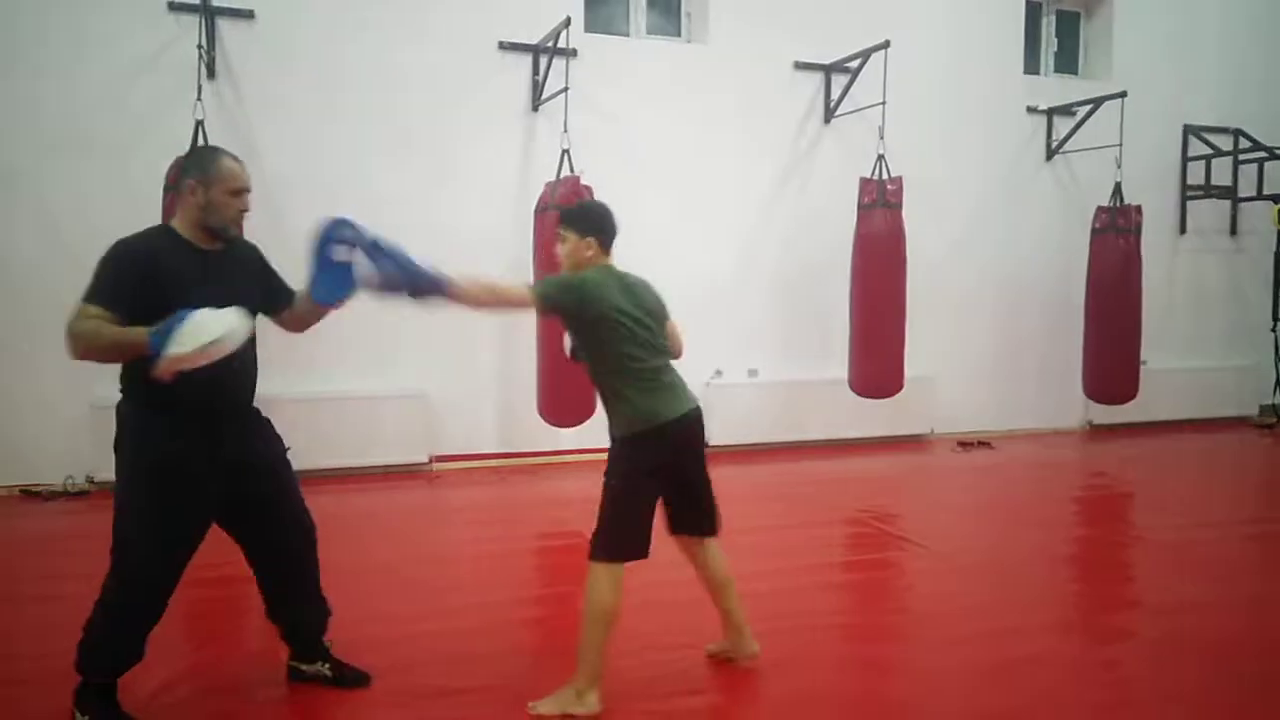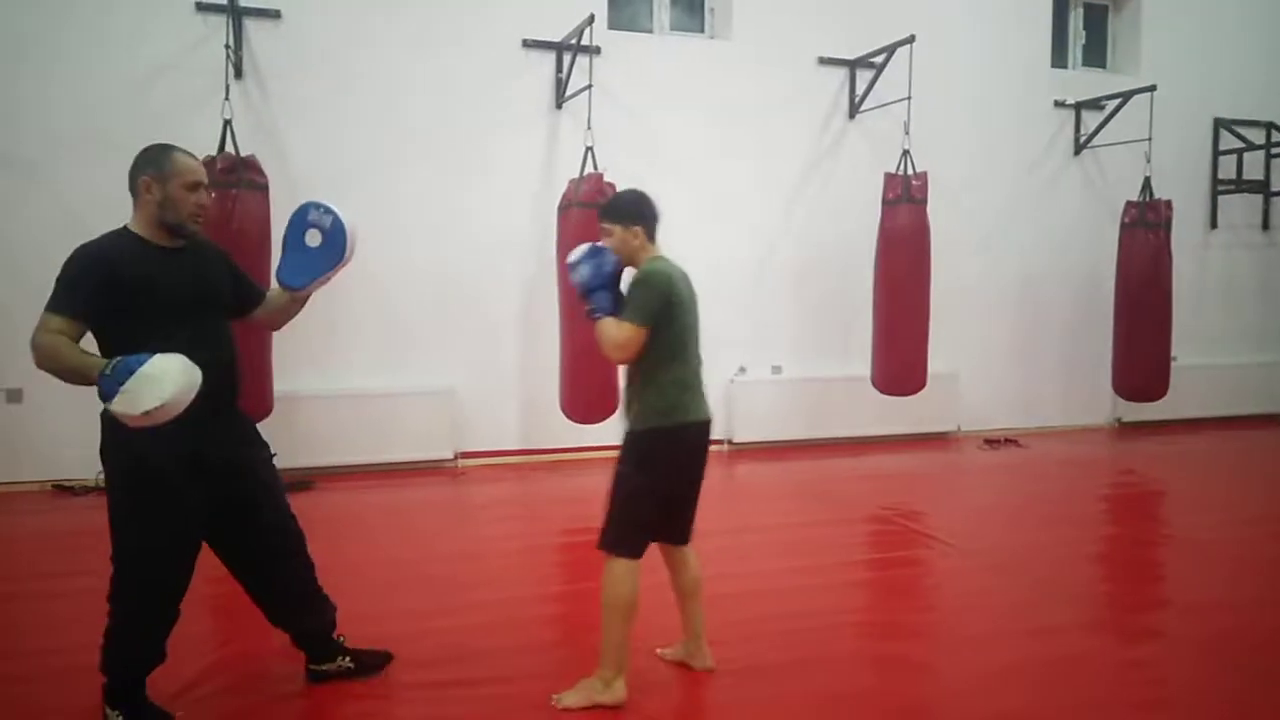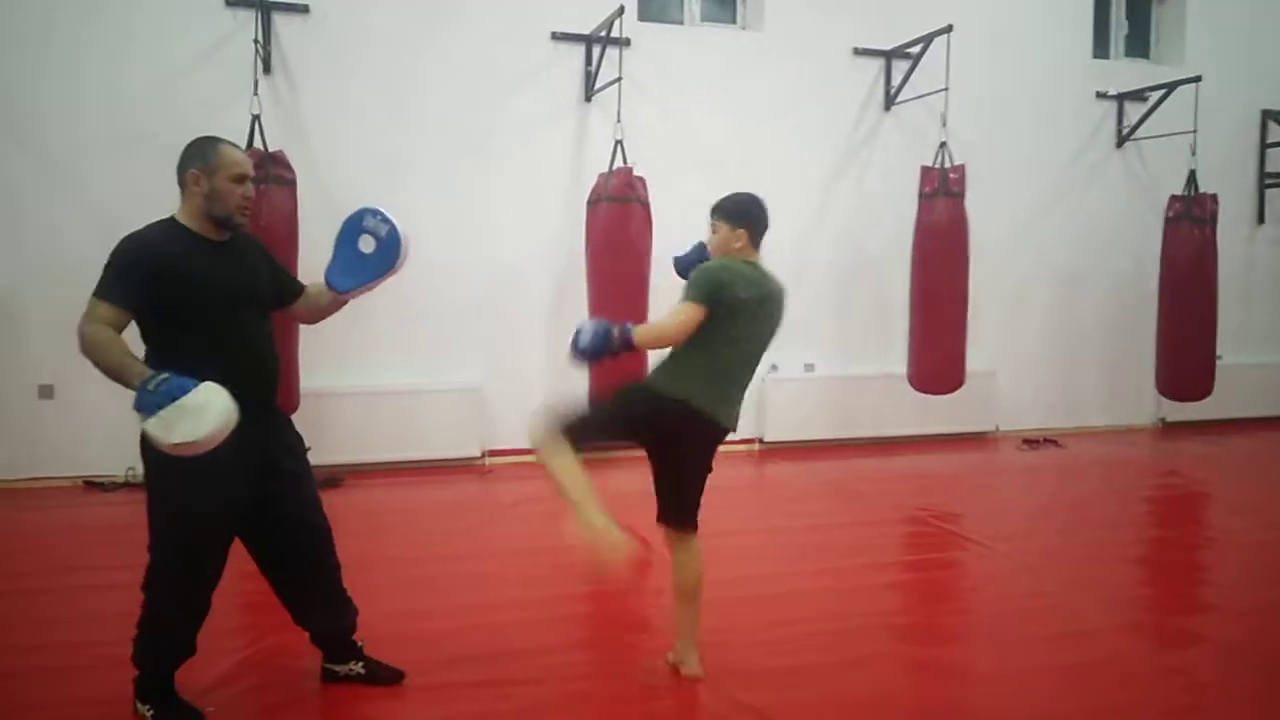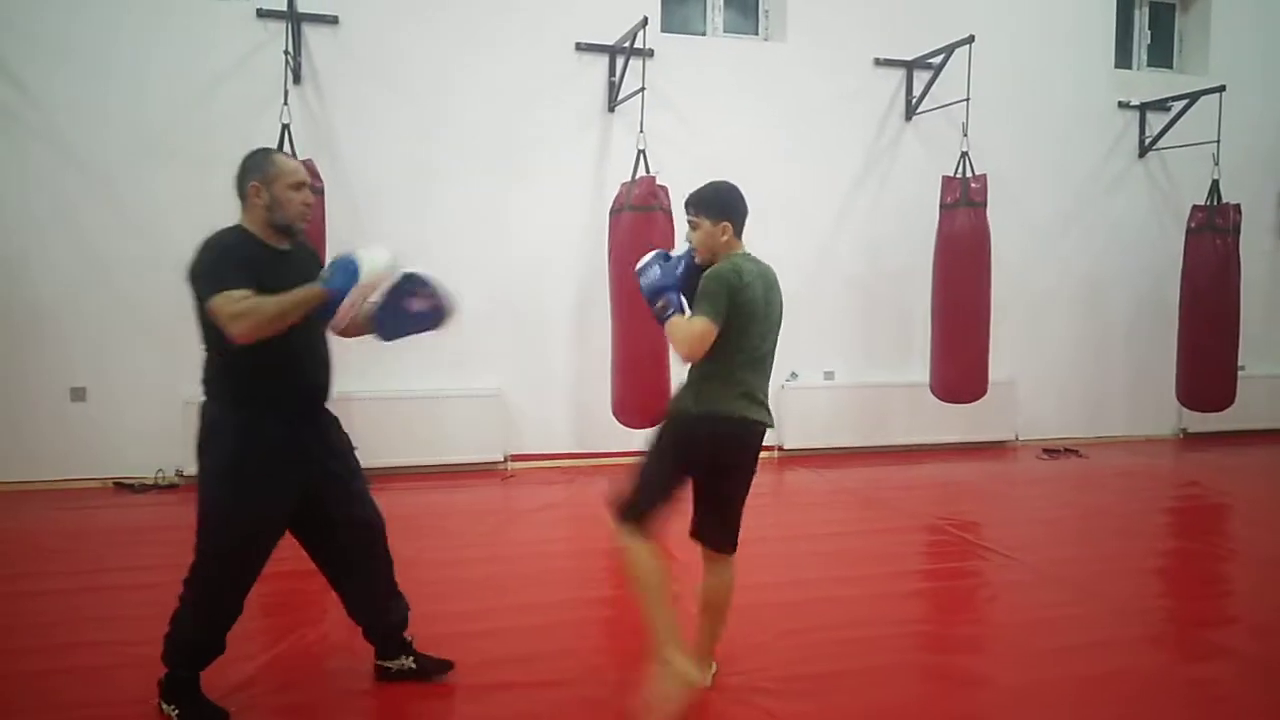
dt=0.5s
person 1, frame 1
left shoulder: (243, 257)
right shoulder: (139, 256)
left elbow: (296, 314)
right elbow: (82, 335)
left wrist: (330, 287)
right wrist: (151, 338)
left hip: (240, 431)
right hip: (163, 441)
left knee: (290, 537)
right knee: (144, 569)
left ankle: (309, 653)
person 1, frame 2
left shoulder: (207, 256)
right shoulder: (100, 260)
left elbow: (267, 314)
right elbow: (47, 343)
right wrist: (105, 373)
left hip: (226, 434)
right hip: (149, 446)
left knee: (276, 542)
right knee: (150, 572)
left ankle: (324, 650)
person 1, frame 3
left shoulder: (249, 249)
right shoulder: (148, 251)
left elbow: (305, 305)
right elbow: (94, 330)
right wrist: (146, 379)
left hip: (264, 428)
left knee: (307, 541)
right knee: (185, 564)
left ankle: (340, 652)
person 1, frame 4
left shoulder: (301, 253)
right shoulder: (224, 253)
left elbow: (342, 319)
right elbow: (241, 325)
right wrist: (324, 289)
left hip: (311, 428)
right hip: (246, 437)
left knee: (360, 535)
right knee: (225, 565)
left ankle: (393, 650)
person 2, frame 1
left shoulder: (580, 288)
right shoulder: (642, 288)
left elbow: (499, 295)
left wrist: (428, 282)
left hip: (646, 436)
right hip: (686, 420)
left knee: (607, 561)
right knee: (698, 538)
right ankle: (740, 639)
person 2, frame 2
left shoulder: (649, 280)
right shoulder: (672, 276)
left elbow: (619, 349)
left wrist: (598, 298)
right wrist: (610, 294)
left hip: (658, 431)
right hip: (692, 424)
left knee: (621, 553)
right knee: (676, 542)
left ankle: (608, 680)
right ankle: (695, 646)
person 2, frame 3
left shoulder: (714, 272)
right shoulder: (777, 293)
left elbow: (674, 330)
left wrist: (618, 337)
left hip: (666, 401)
right hip: (709, 420)
left knee: (553, 439)
right knee: (682, 531)
left ankle: (602, 527)
right ankle: (687, 652)
person 2, frame 4
left shoulder: (721, 277)
right shoulder: (763, 277)
left elbow: (690, 347)
left wrist: (664, 298)
right wrist: (691, 287)
left hip: (701, 419)
right hip: (746, 427)
left knee: (631, 524)
right knee: (718, 549)
left ankle: (674, 660)
right ankle: (702, 660)
